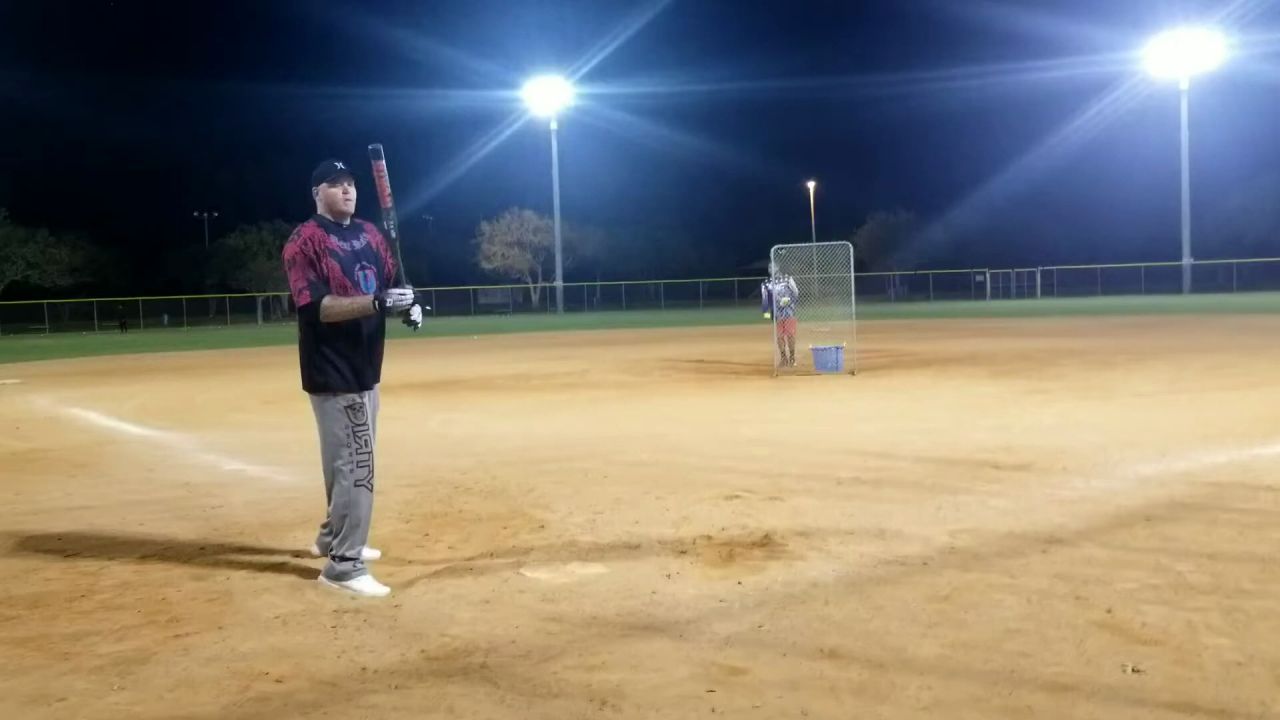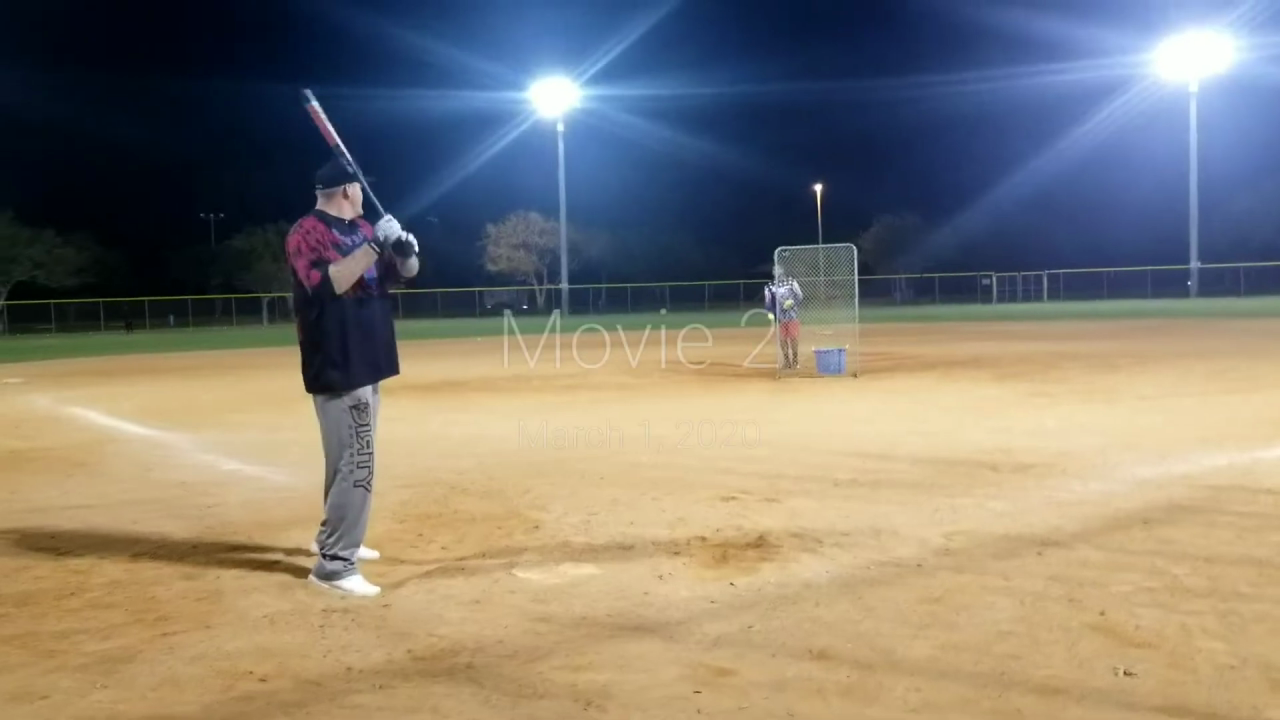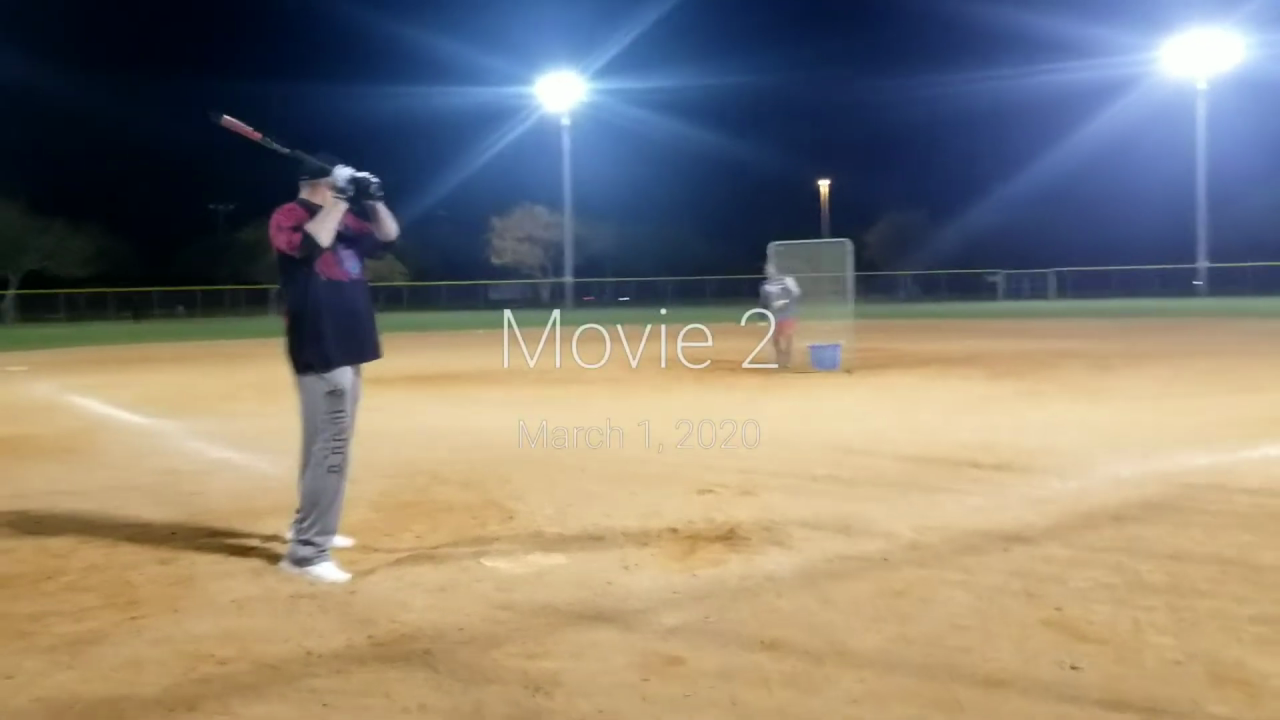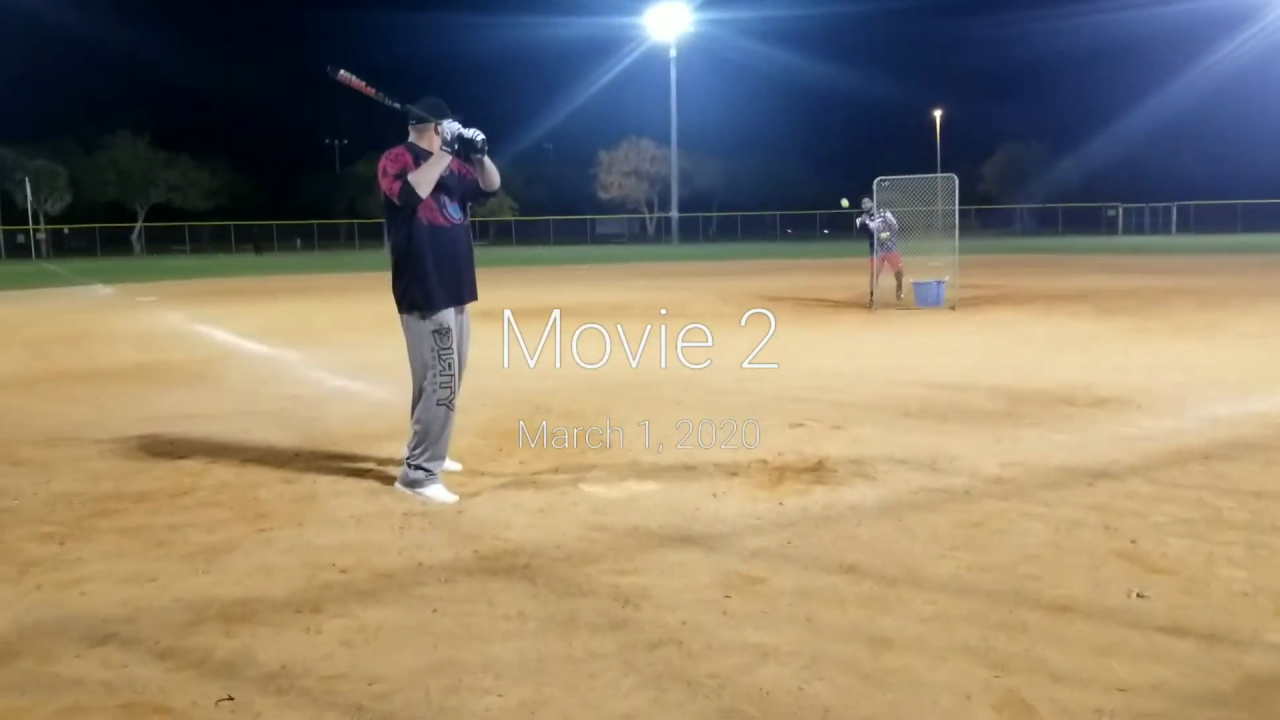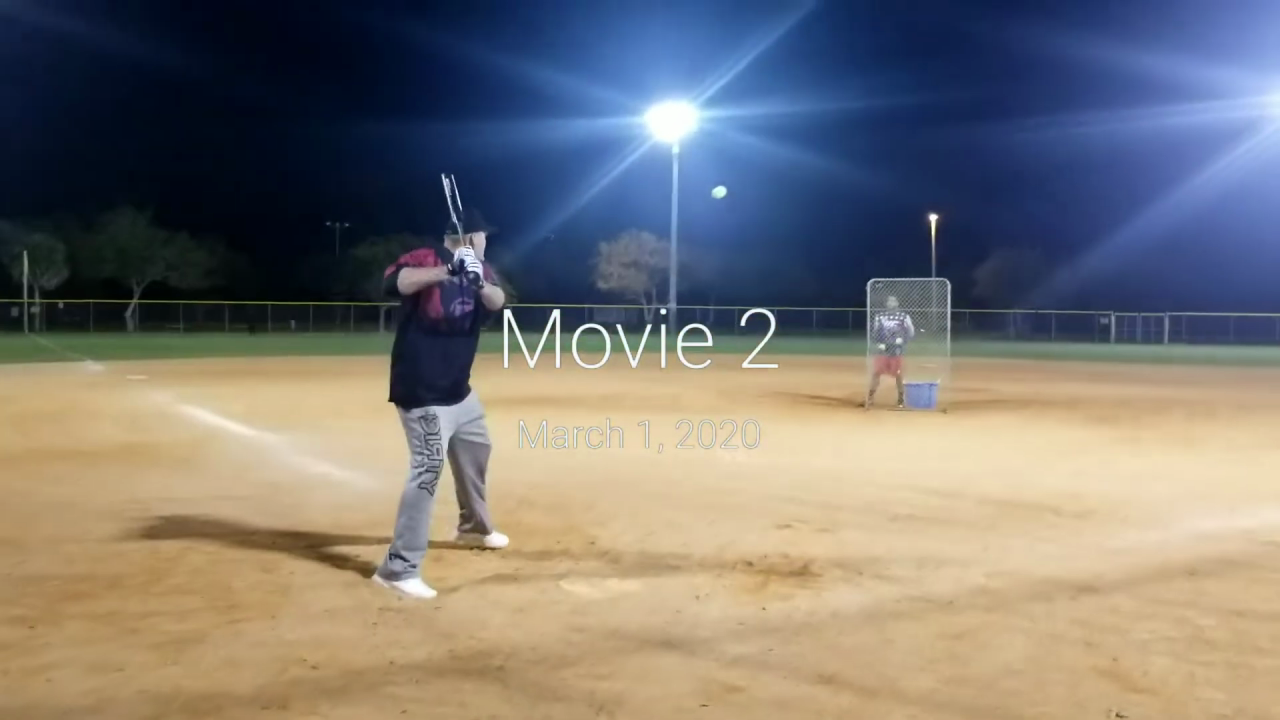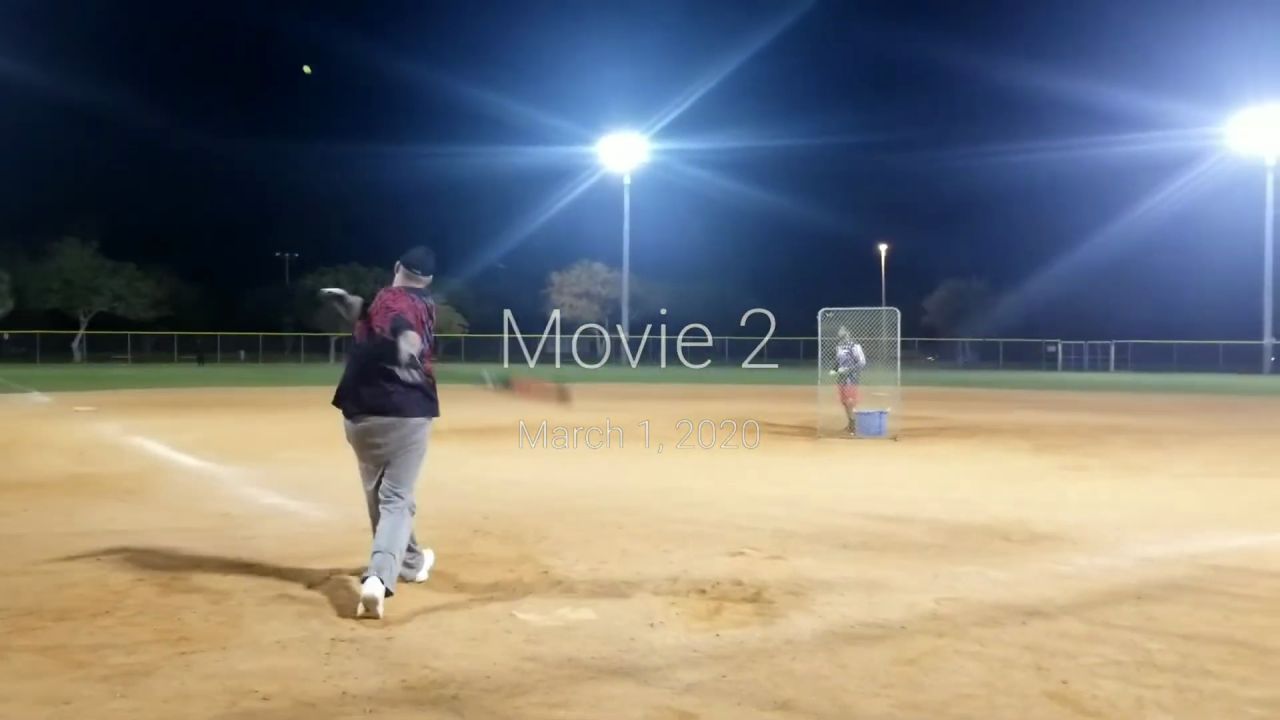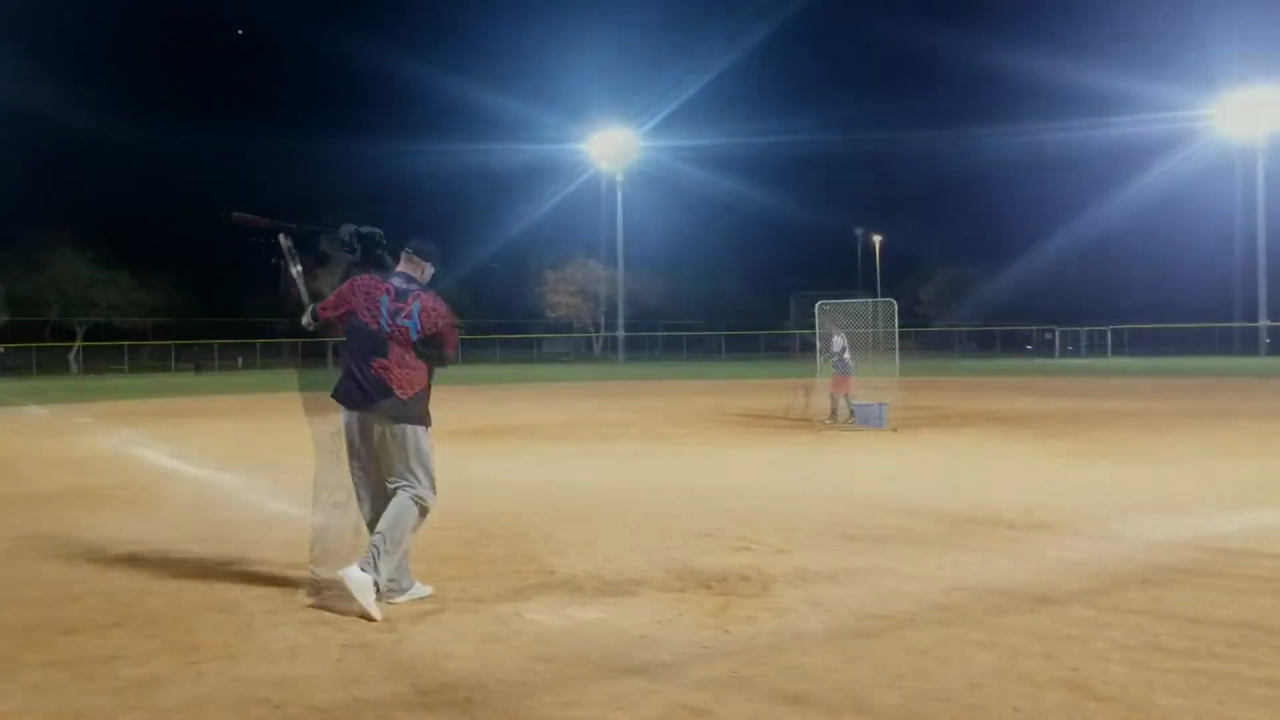
dt=0.7s
person 1, frame 1
left shoulder: (370, 233)
right shoulder: (305, 242)
left elbow: (390, 280)
right elbow: (317, 307)
left wrist: (405, 303)
right wrist: (377, 302)
left hip: (366, 366)
right hip: (333, 372)
left knee: (351, 459)
right knee: (354, 464)
left ankle: (335, 536)
right ankle: (343, 565)
person 1, frame 2
left shoulder: (361, 229)
right shoulder: (307, 232)
left elbow: (402, 273)
right elbow: (328, 285)
left wrist: (404, 248)
right wrist: (374, 245)
left hip: (367, 361)
right hip: (336, 366)
left knee: (351, 459)
right knee: (356, 462)
left ankle: (334, 536)
right ankle: (335, 564)
person 1, frame 3
left shoulder: (343, 219)
right shoulder: (289, 216)
left elbow: (387, 236)
right elbow: (310, 244)
left wrist: (372, 199)
right wrist: (338, 199)
left hip: (348, 347)
right hip: (319, 351)
left knee: (332, 444)
right knee: (328, 447)
left ankle: (311, 525)
right ankle: (306, 549)
person 1, frame 4
left shoulder: (450, 164)
right shoulder: (397, 159)
left elbow: (490, 186)
right elbow: (409, 194)
left wrist: (478, 152)
right wrist: (445, 150)
left hip: (453, 287)
right hip: (424, 291)
left knee: (450, 376)
right knee: (440, 380)
left ankle: (426, 449)
right ankle: (418, 473)
person 1, frame 5
left shoulder: (473, 272)
right shoulder: (423, 261)
left elbow: (495, 302)
right elbow: (393, 282)
left wrist: (479, 278)
right wrist: (448, 268)
left hip: (456, 387)
right hip: (421, 389)
left knee: (477, 447)
right knee: (427, 468)
left ankle: (474, 526)
right ankle: (398, 568)
person 1, frame 6
left shoulder: (391, 297)
right shoulder: (422, 303)
left elbow: (401, 326)
left wrist: (410, 355)
right wrist: (350, 302)
left hip: (365, 415)
right hip: (411, 414)
left knee: (381, 496)
right knee: (396, 500)
left ankle: (410, 561)
right ankle: (379, 577)
person 1, frame 7
left shoulder: (360, 286)
right shoulder: (434, 308)
left elbow: (314, 316)
right elbow: (443, 358)
left wrist: (309, 319)
left hip: (356, 405)
right hip: (399, 411)
left knee: (374, 497)
right knee: (413, 491)
left ankle: (396, 580)
right ankle: (368, 569)
